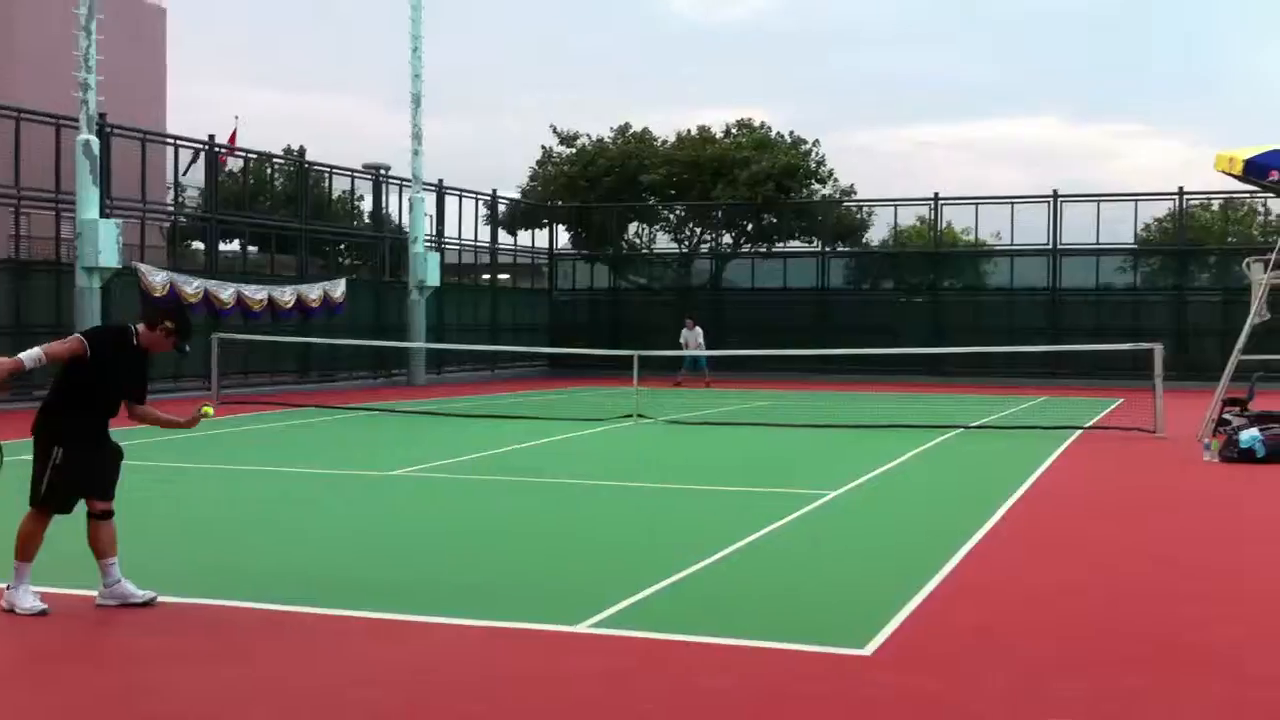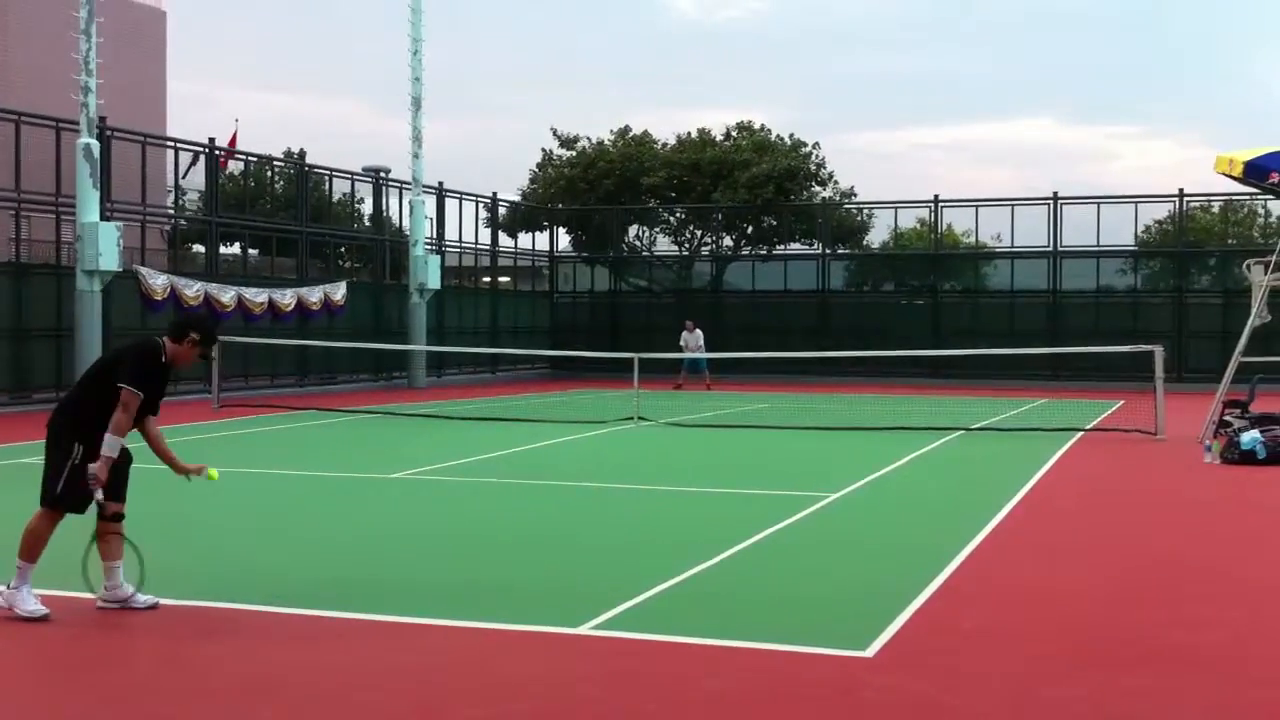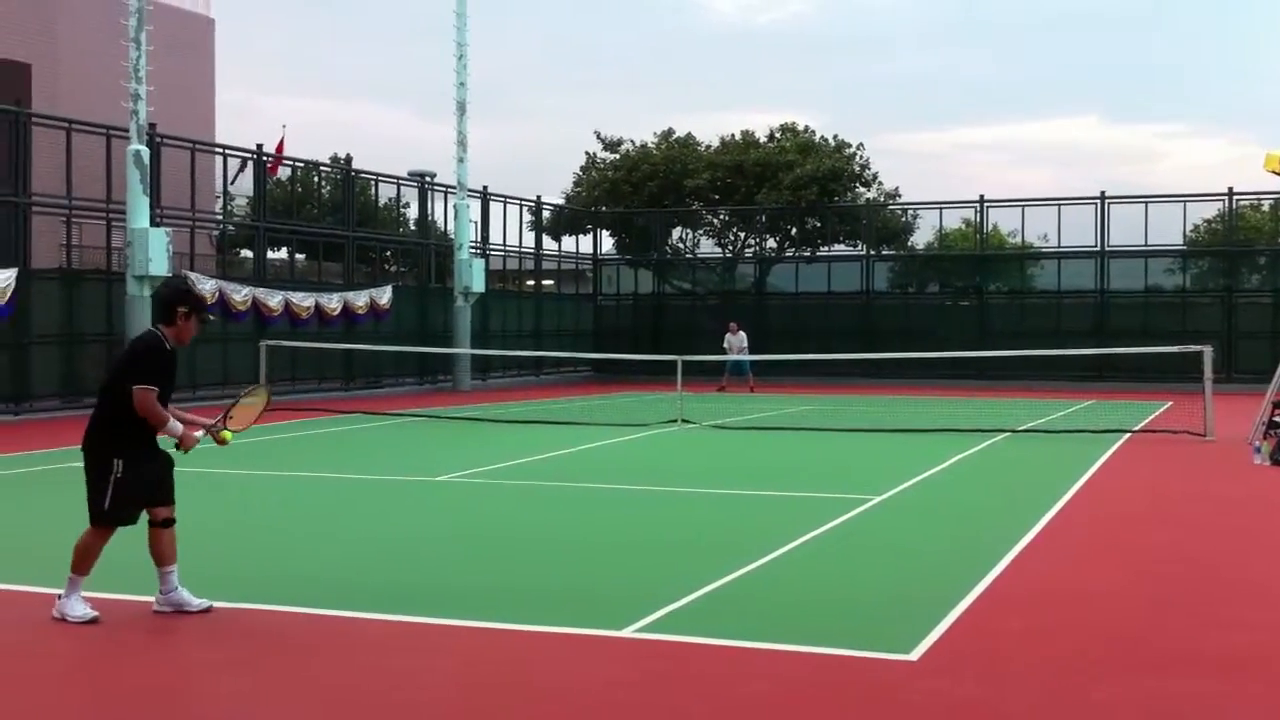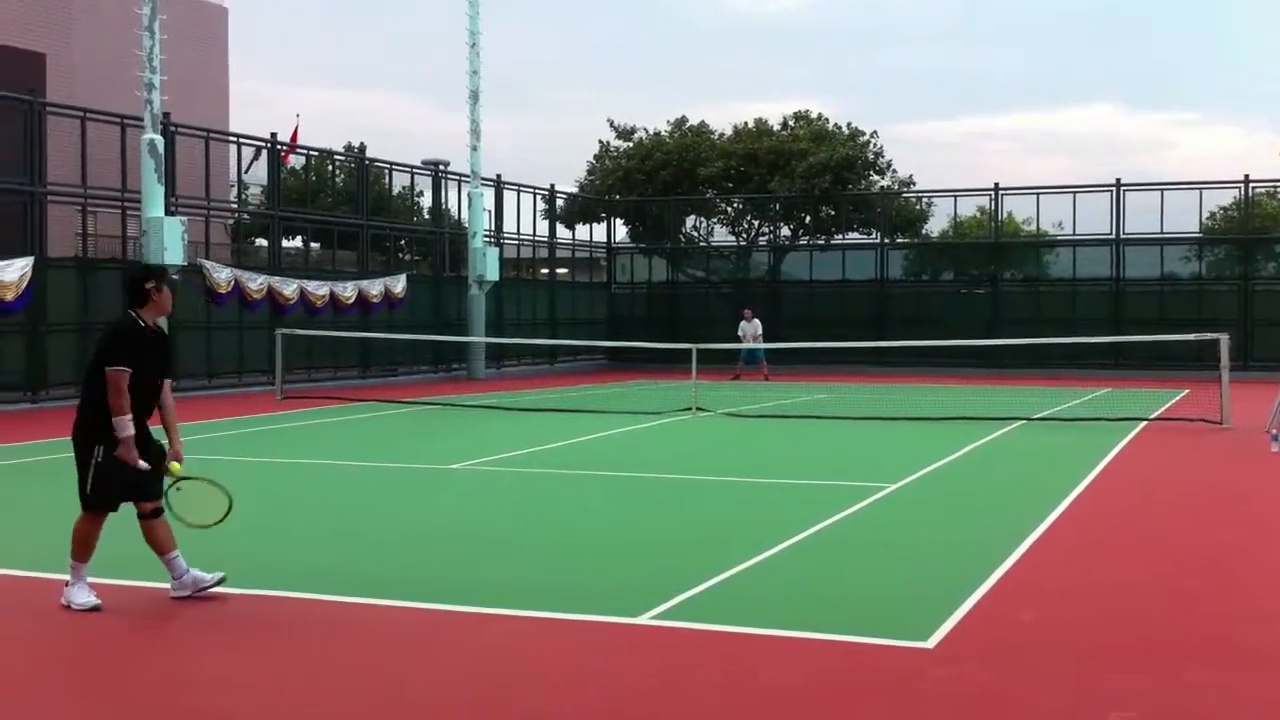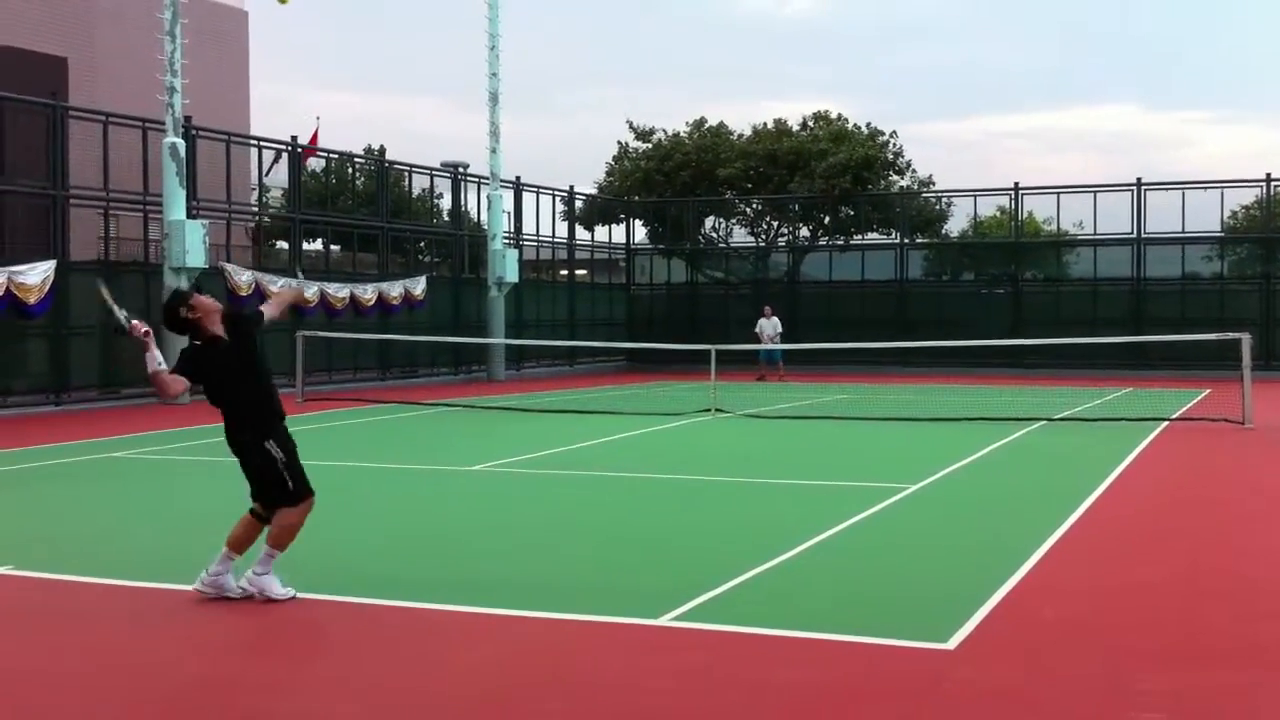
dt=1s
person 1, frame 1
left shoulder: (138, 360)
right shoulder: (111, 337)
left elbow: (136, 410)
right elbow: (66, 347)
left wrist: (182, 423)
left hip: (94, 437)
right hip: (60, 432)
left knee: (102, 507)
right knee: (43, 509)
left ankle: (112, 585)
person 1, frame 2
left shoulder: (160, 369)
right shoulder: (145, 354)
left elbow: (146, 424)
right elbow: (124, 411)
left wrist: (178, 465)
right wrist: (104, 460)
left hip: (102, 439)
right hip: (74, 433)
left knee: (113, 509)
right knee: (54, 509)
left ankle: (114, 588)
person 1, frame 3
left shoulder: (162, 350)
right shoulder: (150, 348)
right elbow: (144, 405)
left wrist: (200, 422)
right wrist: (180, 432)
left hip: (141, 447)
right hip: (112, 448)
left knee: (164, 515)
right knee: (104, 524)
left ankle: (169, 593)
right ankle: (69, 598)
person 1, frame 4
left shoulder: (159, 338)
right shoulder: (123, 332)
left elbow: (163, 392)
right elbow: (117, 390)
left wrist: (174, 441)
right wrist: (125, 440)
left hip: (137, 435)
right hip: (102, 435)
left knee: (151, 506)
right knee: (96, 509)
left ankle: (182, 577)
right ankle: (76, 584)
person 1, frame 5
left shoulder: (238, 324)
right shoulder: (196, 356)
left elbow: (270, 309)
right elbow: (168, 388)
left wrist: (291, 294)
right wrist: (149, 348)
left hip: (268, 430)
right hip: (256, 433)
left knee: (266, 507)
right knee: (299, 500)
left ankle: (216, 574)
right ankle: (261, 574)
